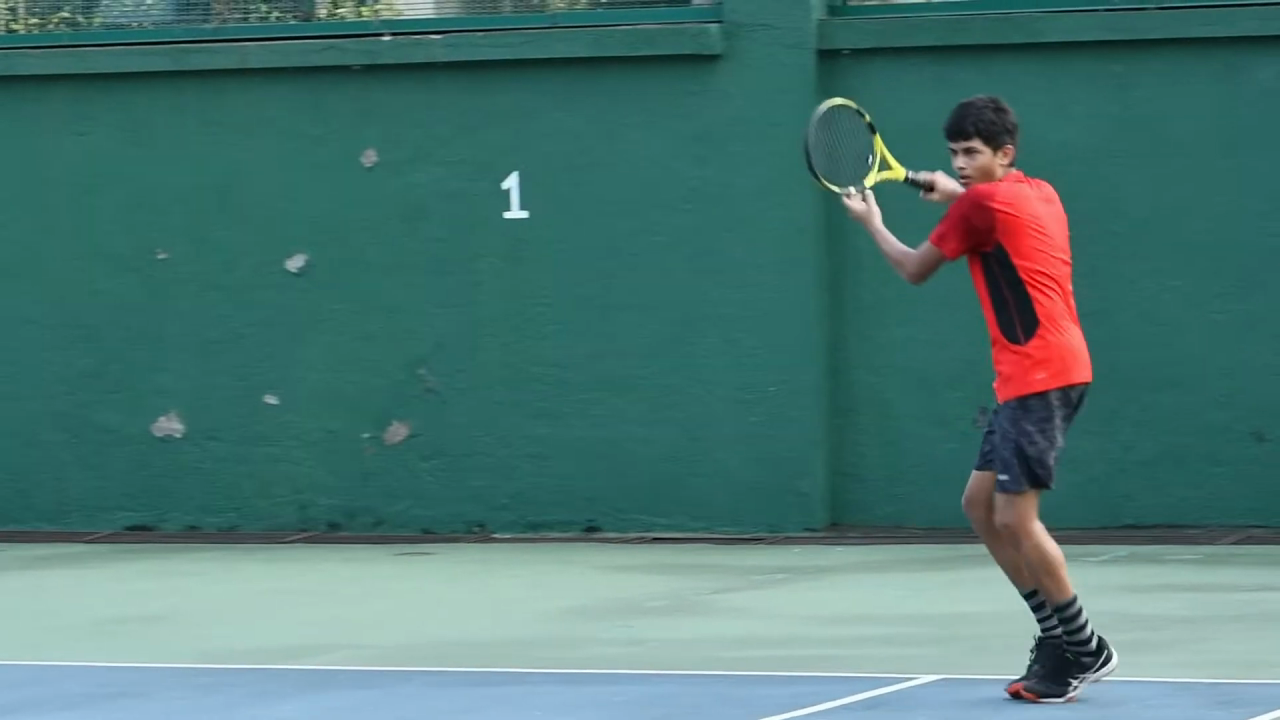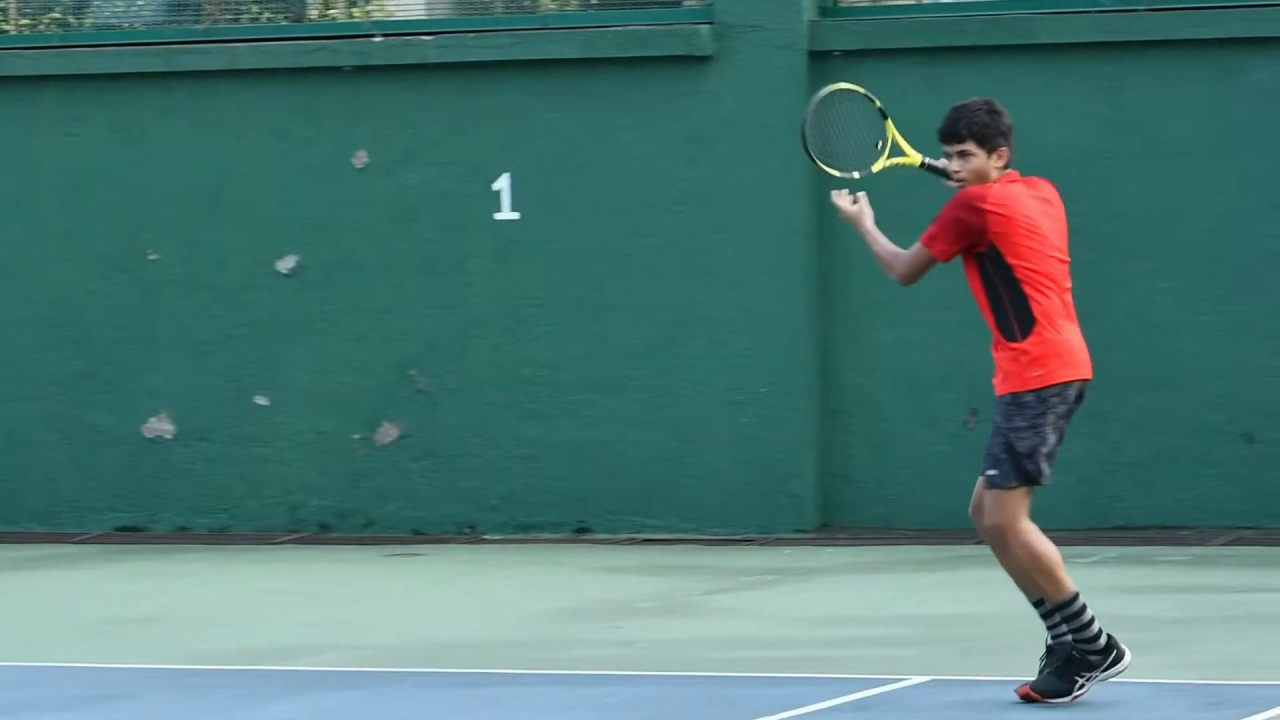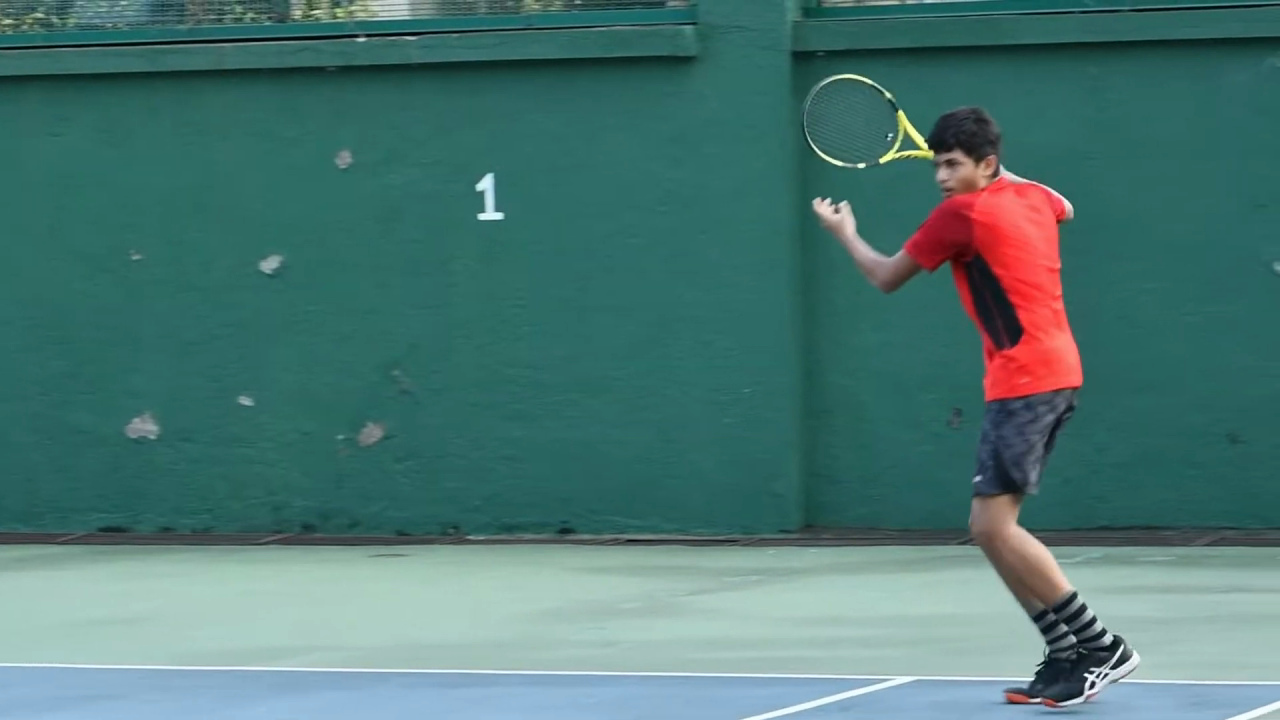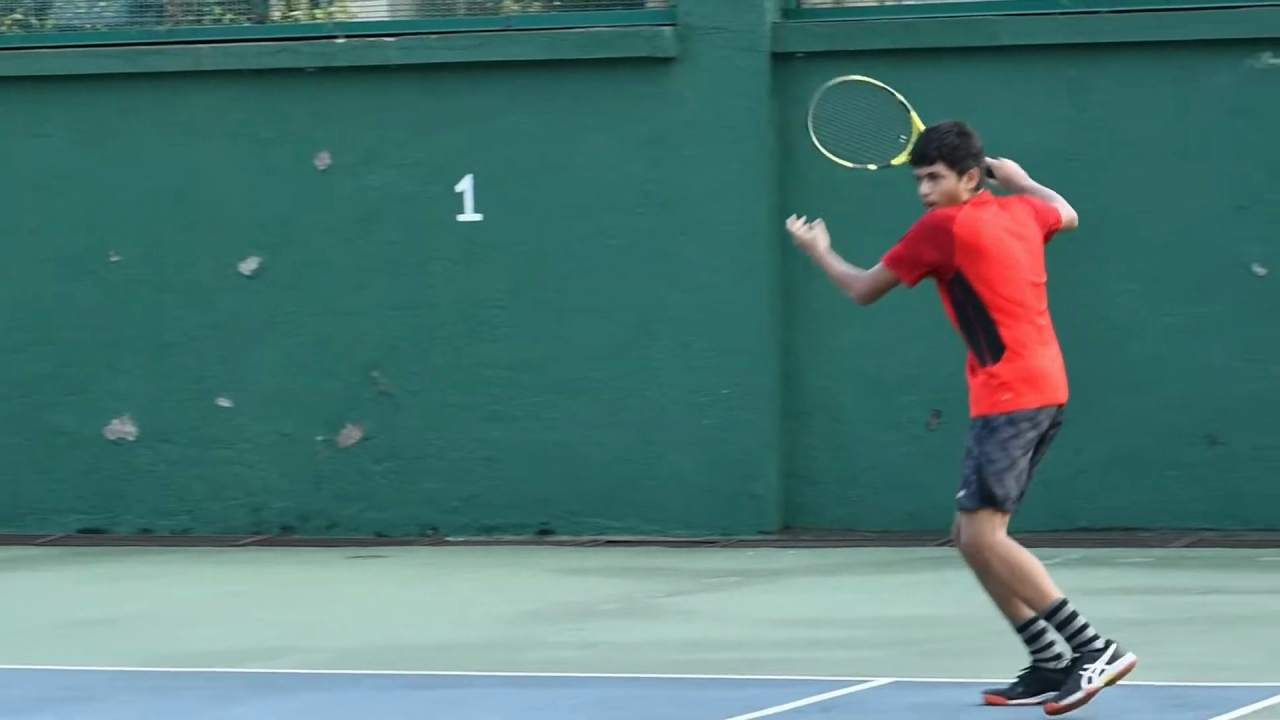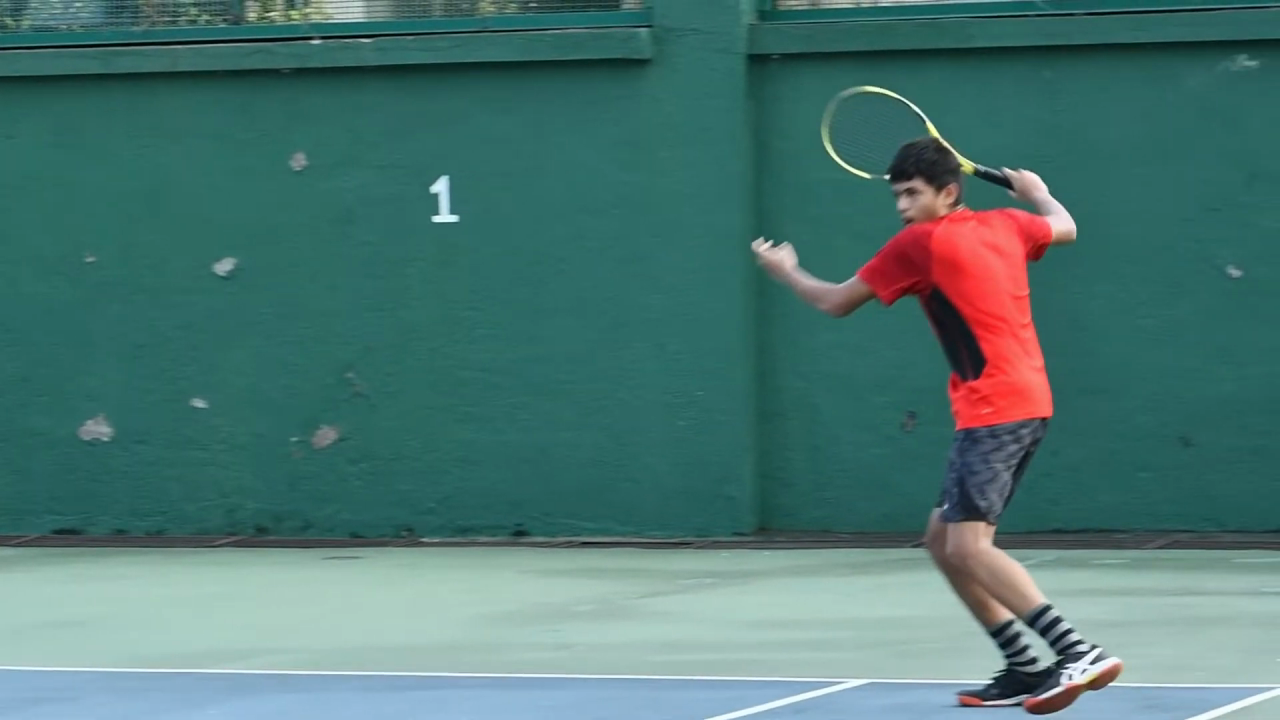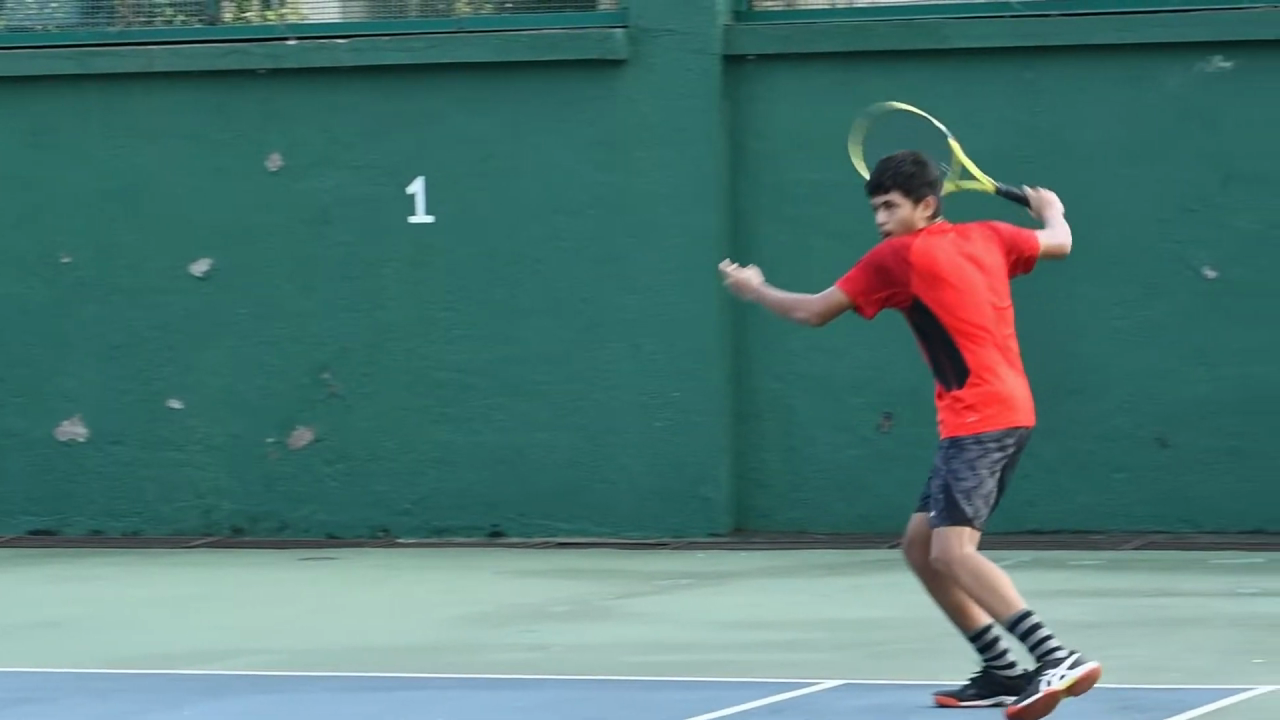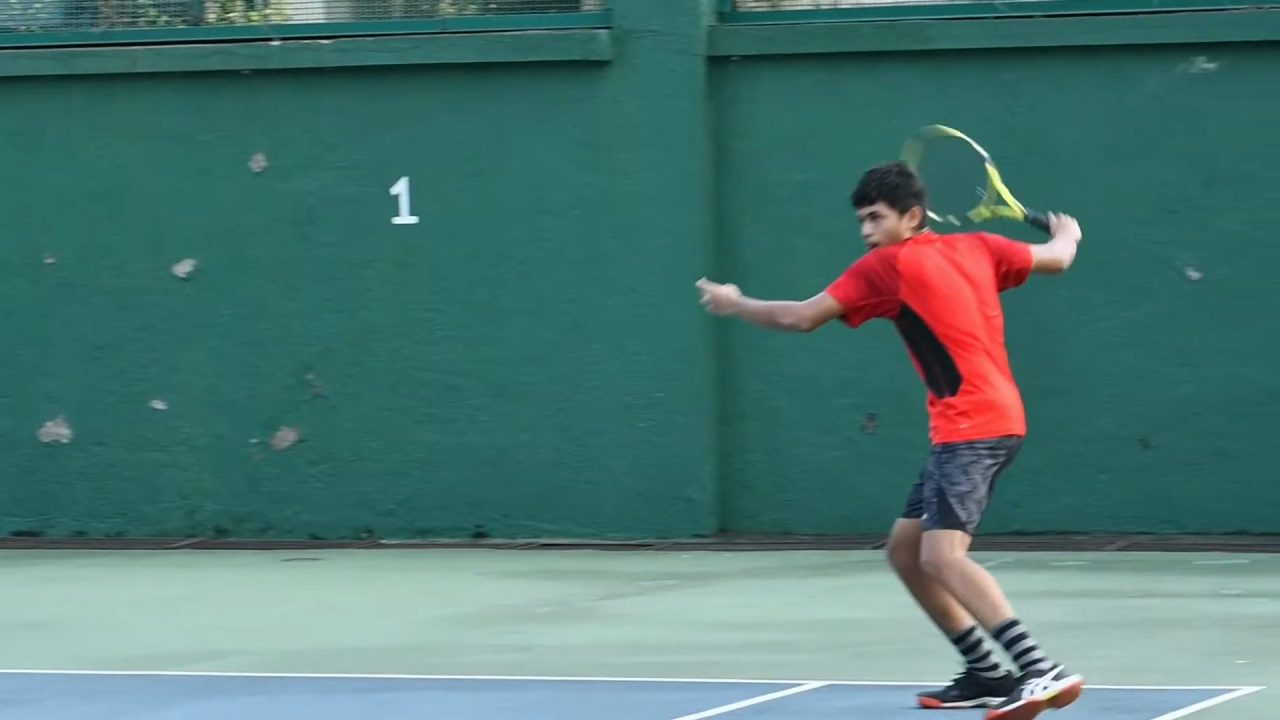
dt=0.1s
person 1, frame 1
left shoulder: (980, 202)
right shoulder: (1039, 193)
left elbow: (915, 270)
left wrist: (872, 221)
right wrist: (957, 191)
left hip: (1040, 376)
right hip: (1027, 378)
left knee: (1014, 518)
right knee: (979, 504)
left ankle: (1085, 649)
right ankle: (1057, 639)
person 1, frame 2
left shoulder: (972, 204)
right shoulder: (1038, 190)
left elbow: (904, 271)
left wrist: (862, 223)
right wrist: (973, 178)
left hip: (1037, 375)
right hip: (1051, 372)
left knee: (1004, 519)
right knee: (989, 516)
left ankle: (1097, 646)
right ankle: (1069, 646)
person 1, frame 3
left shoulder: (959, 213)
right shoulder: (1034, 199)
left elbow: (886, 278)
right elbow: (1065, 207)
left wrist: (843, 232)
right wrist: (1006, 176)
left hip: (1025, 383)
right hip: (1045, 379)
left knee: (993, 525)
right knee: (987, 526)
left ankle: (1102, 647)
right ankle: (1064, 654)
person 1, frame 4
left shoulder: (941, 227)
right shoulder: (1022, 210)
left elbow: (861, 289)
right elbow: (1063, 212)
left wrist: (820, 250)
right wrist: (1019, 178)
left hip: (1012, 399)
right hip: (1037, 393)
left knee: (985, 539)
right knee: (971, 537)
left ankle: (1097, 650)
right ankle: (1051, 664)
person 1, frame 5
left shoulder: (918, 243)
right shoulder: (1007, 224)
left elbow: (835, 303)
right elbow: (1063, 227)
left wrist: (786, 271)
right wrist: (1035, 188)
left hip: (994, 412)
right hip: (1019, 406)
left knee: (968, 548)
right knee: (942, 543)
left ankle: (1079, 653)
right ankle: (1025, 668)
person 1, frame 6
left shoulder: (897, 257)
right shoulder: (988, 235)
left elbow: (811, 312)
right elbow: (1056, 242)
left wrist: (755, 288)
right wrist: (1049, 208)
left hip: (980, 422)
right hip: (1002, 416)
left knee: (954, 553)
right knee: (920, 548)
left ankle: (1059, 660)
right ankle: (1003, 670)
person 1, frame 7
left shoulder: (886, 266)
right shoulder: (978, 246)
left elbow: (801, 318)
right elbow: (1056, 259)
left wrist: (735, 304)
right wrist: (1067, 231)
left hip: (971, 428)
right hip: (989, 423)
left knee: (943, 556)
right knee: (903, 551)
left ankle: (1041, 671)
right ankle: (986, 672)
